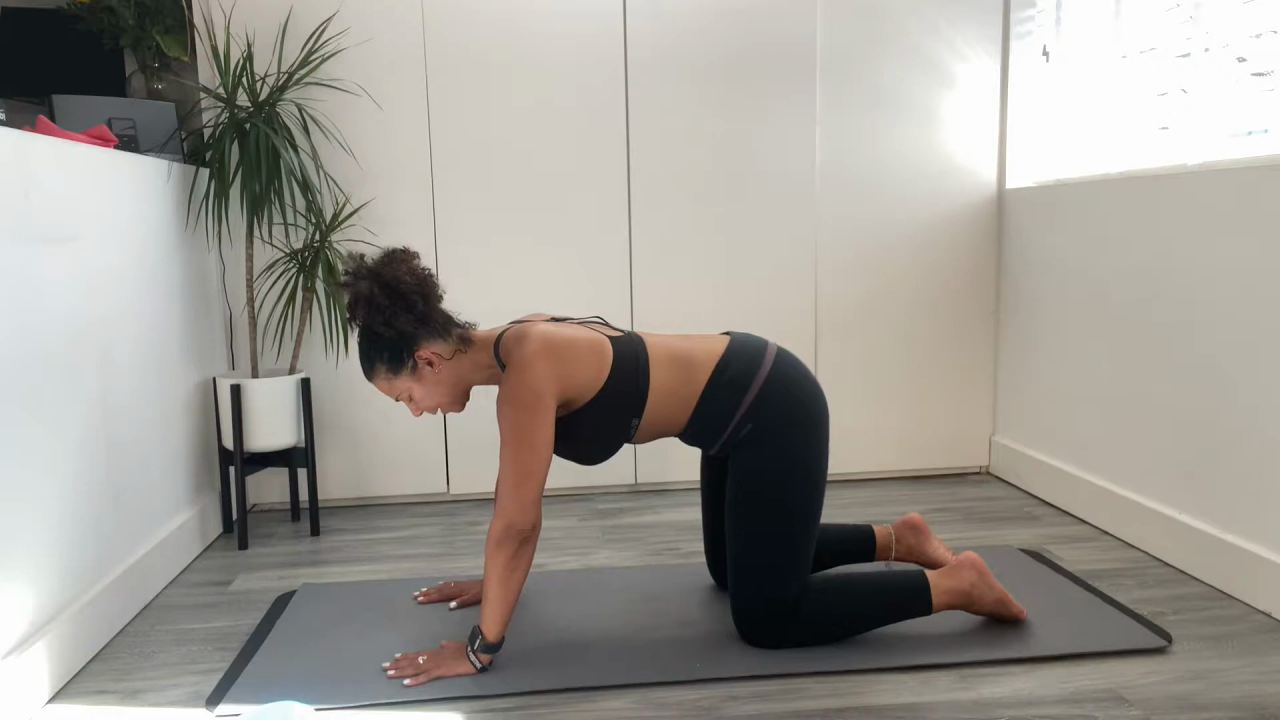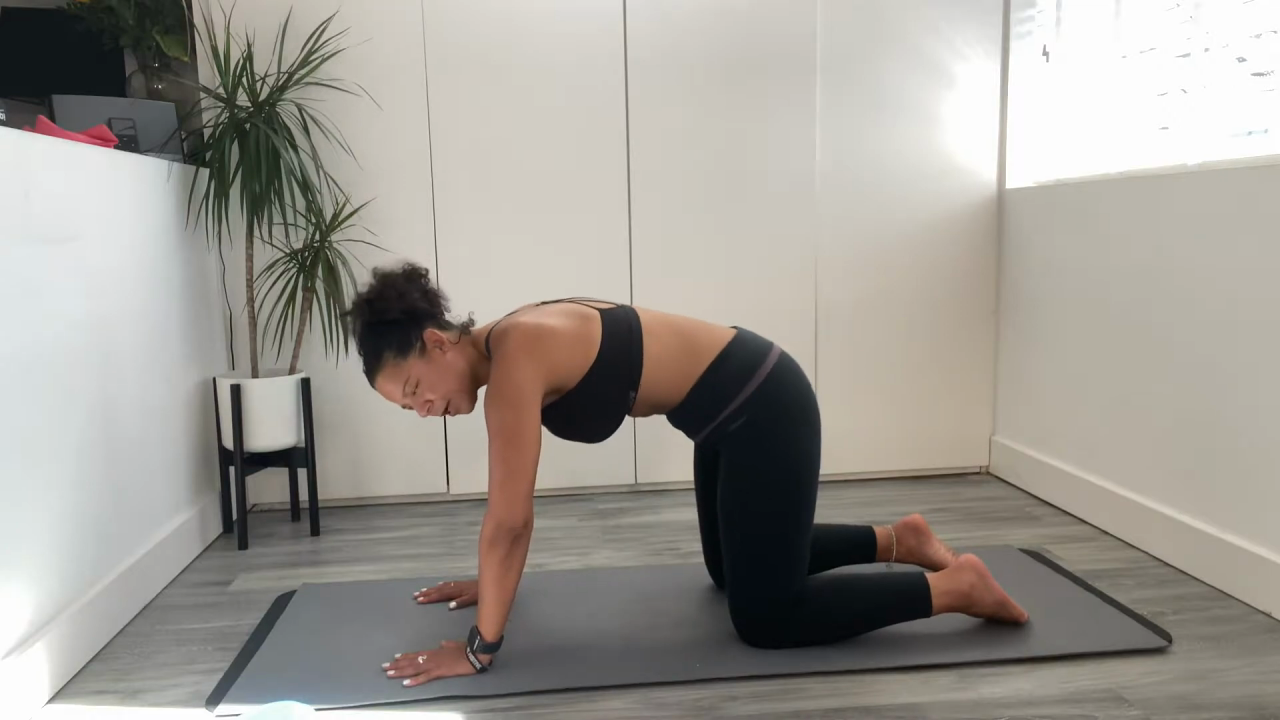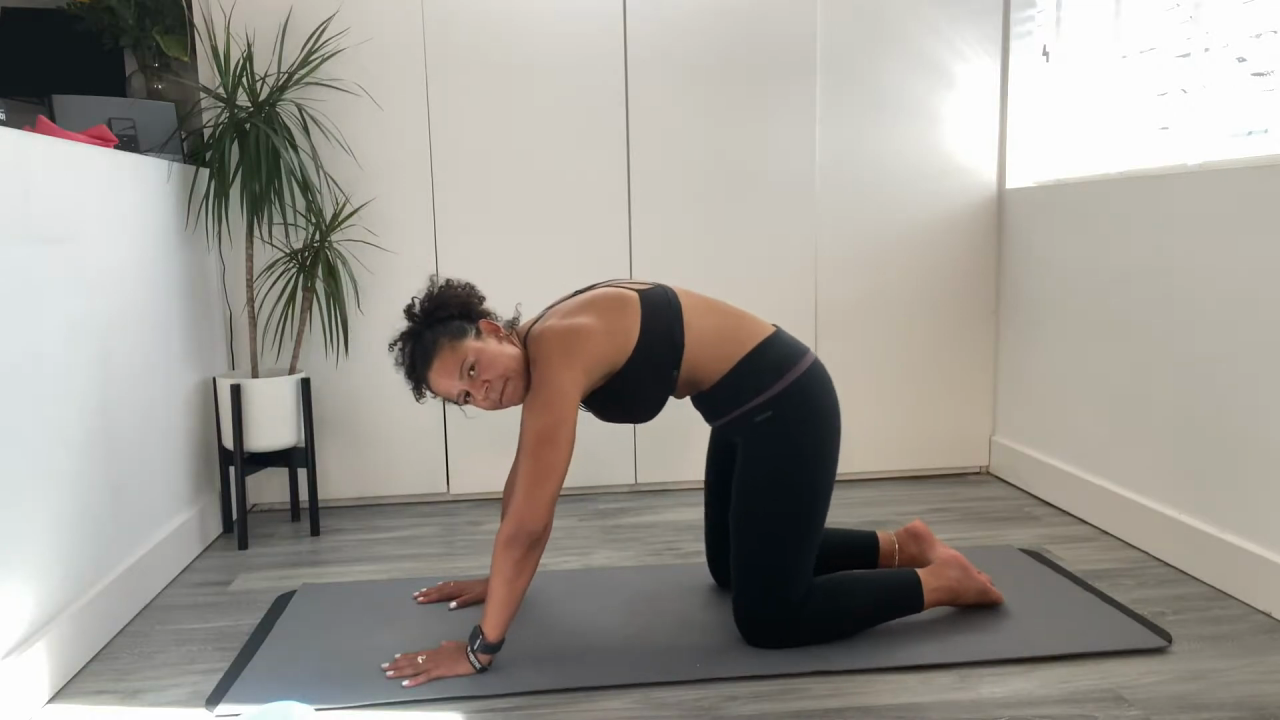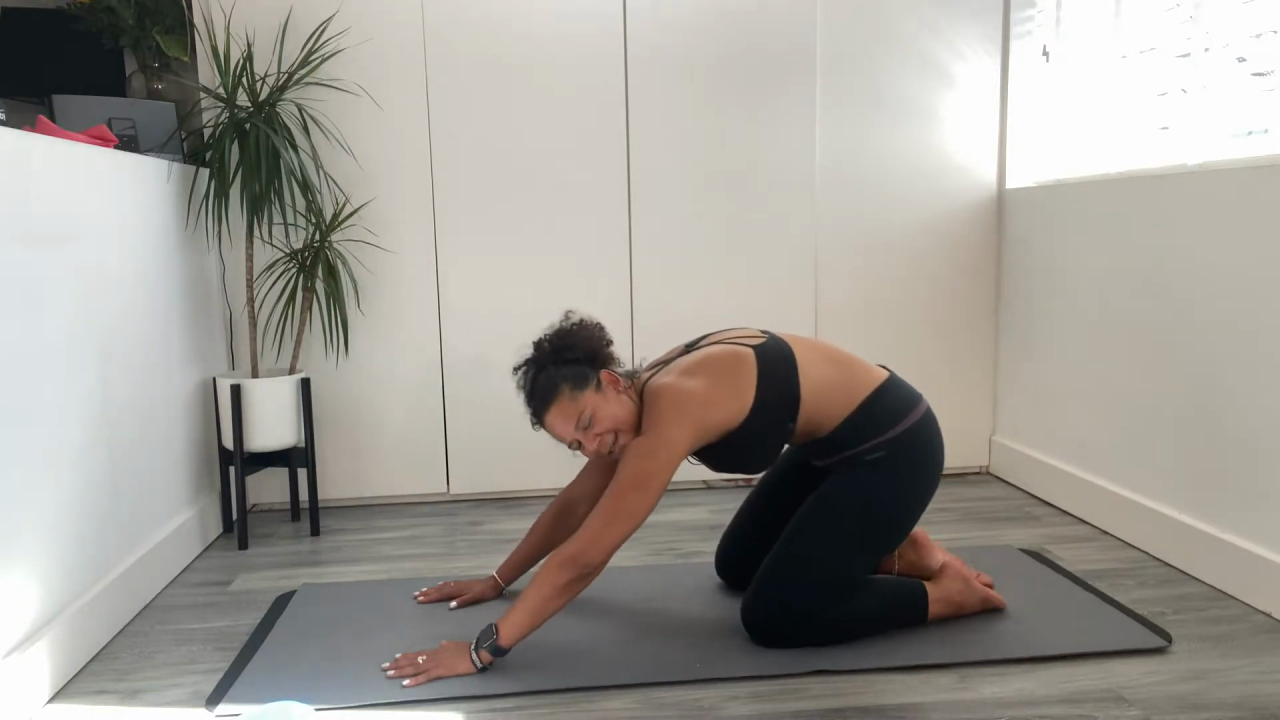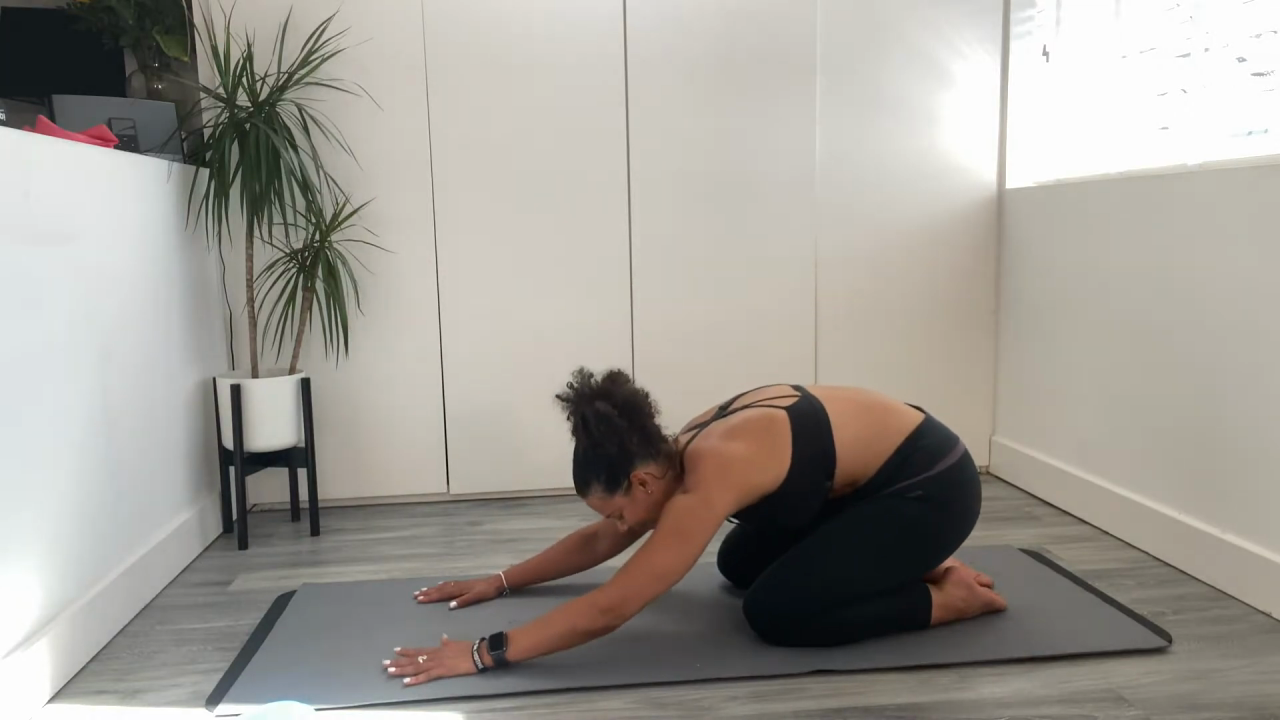
dt=1s
person 1, frame 1
left shoulder: (526, 369)
right shoulder: (518, 346)
left elbow: (516, 521)
right elbow: (512, 493)
left wrist: (480, 648)
right wrist: (491, 581)
left hip: (775, 411)
right hip: (742, 402)
left knee: (765, 618)
right knee: (731, 570)
left ankle: (955, 583)
right ankle: (896, 540)
person 1, frame 2
left shoulder: (514, 357)
right shoulder: (516, 345)
left elbow: (509, 518)
right elbow: (512, 509)
left wrist: (480, 646)
right wrist: (490, 582)
left hip: (765, 409)
right hip: (734, 405)
left knee: (766, 618)
right knee: (731, 570)
left ankle: (954, 587)
right ankle: (896, 540)
person 1, frame 3
left shoulder: (557, 353)
right shoulder: (539, 345)
left elbow: (528, 522)
right elbow: (522, 480)
left wrist: (480, 648)
right wrist: (493, 581)
left hip: (787, 404)
right hip: (747, 406)
left knee: (768, 618)
right knee: (731, 568)
left ankle: (939, 580)
right ankle: (898, 546)
person 1, frame 4
left shoulder: (672, 410)
right shoulder: (642, 395)
left elbow: (583, 557)
right elbow: (575, 502)
left wrist: (483, 649)
right wrist: (497, 580)
left hip: (894, 447)
right hip: (835, 442)
left knee: (773, 617)
right knee: (737, 567)
left ankle: (946, 593)
right ankle: (900, 552)
person 1, frame 5
left shoulder: (707, 480)
right shoulder: (682, 453)
left elbow: (608, 609)
right elbow: (599, 542)
left wrist: (484, 653)
right wrist: (501, 581)
left hip: (932, 486)
right hip: (875, 474)
left knee: (776, 612)
right knee: (741, 564)
left ankle: (948, 596)
right ankle: (908, 558)
